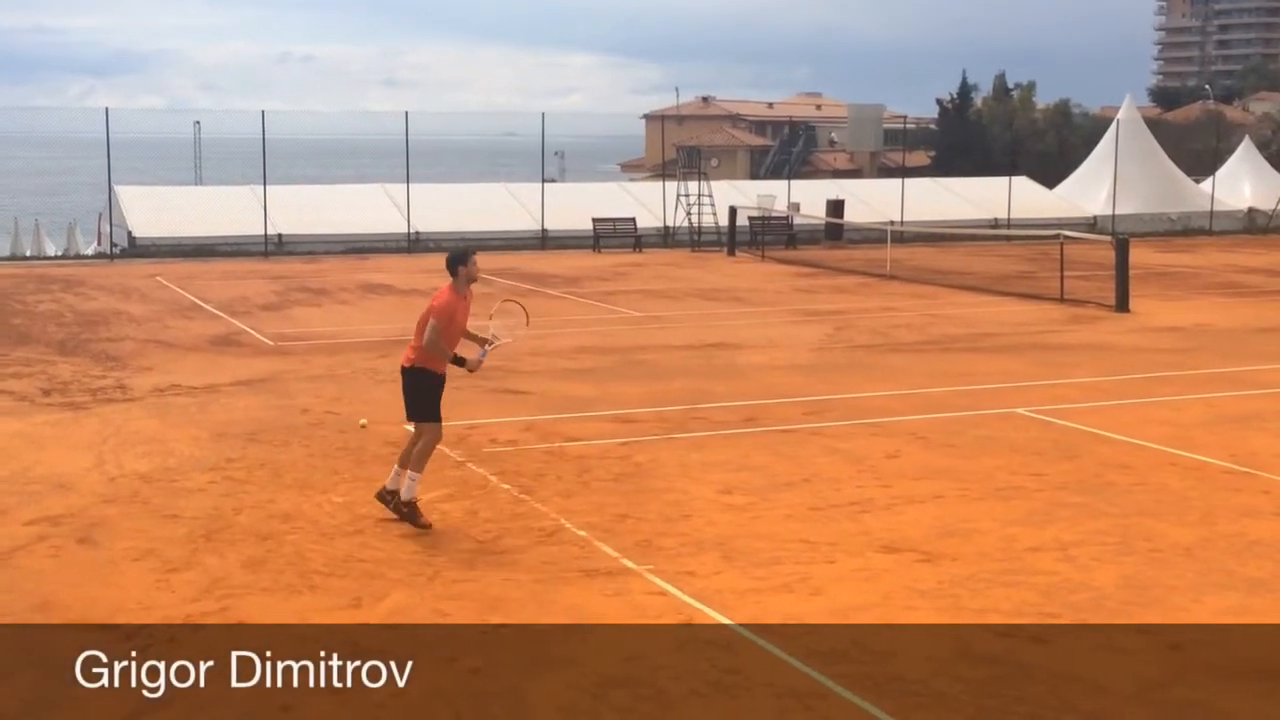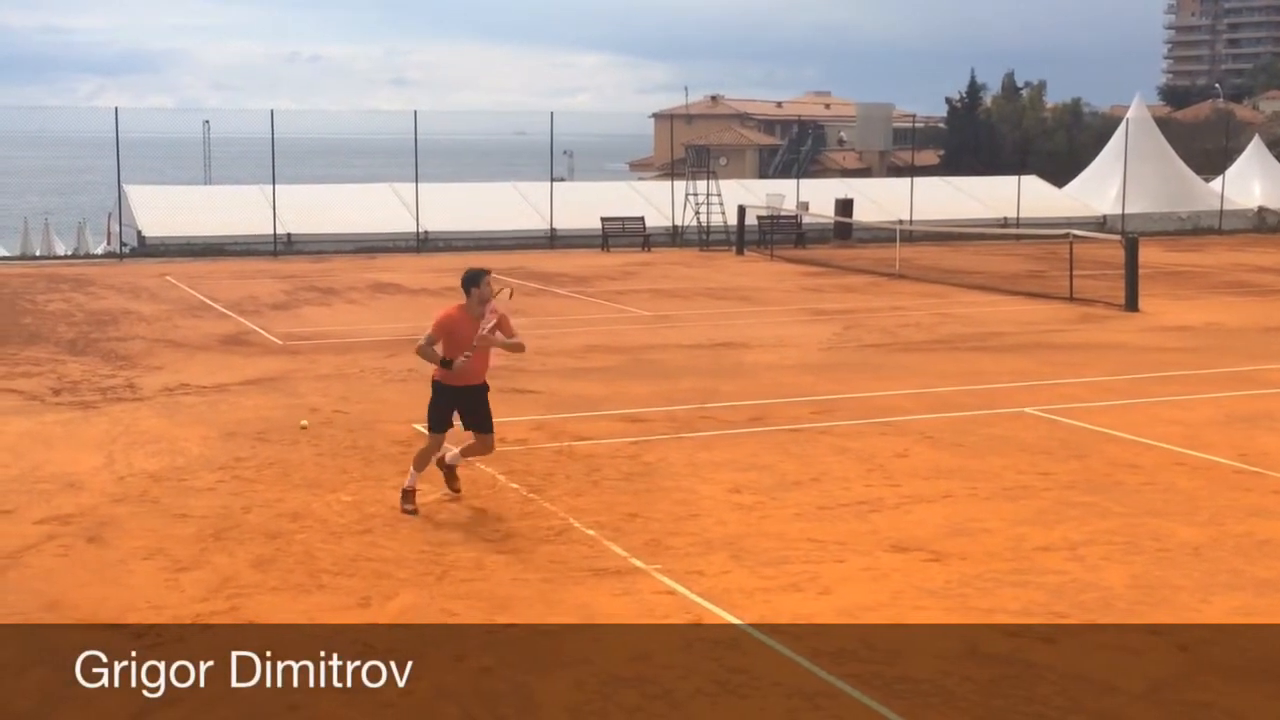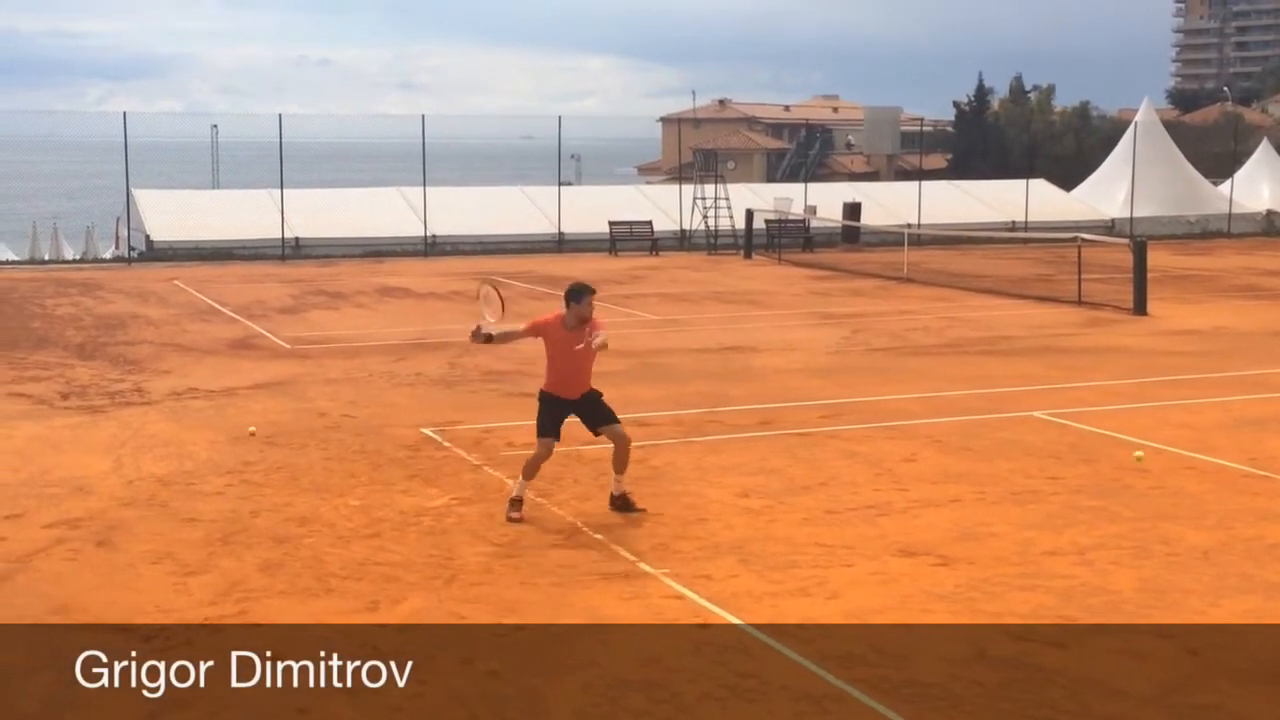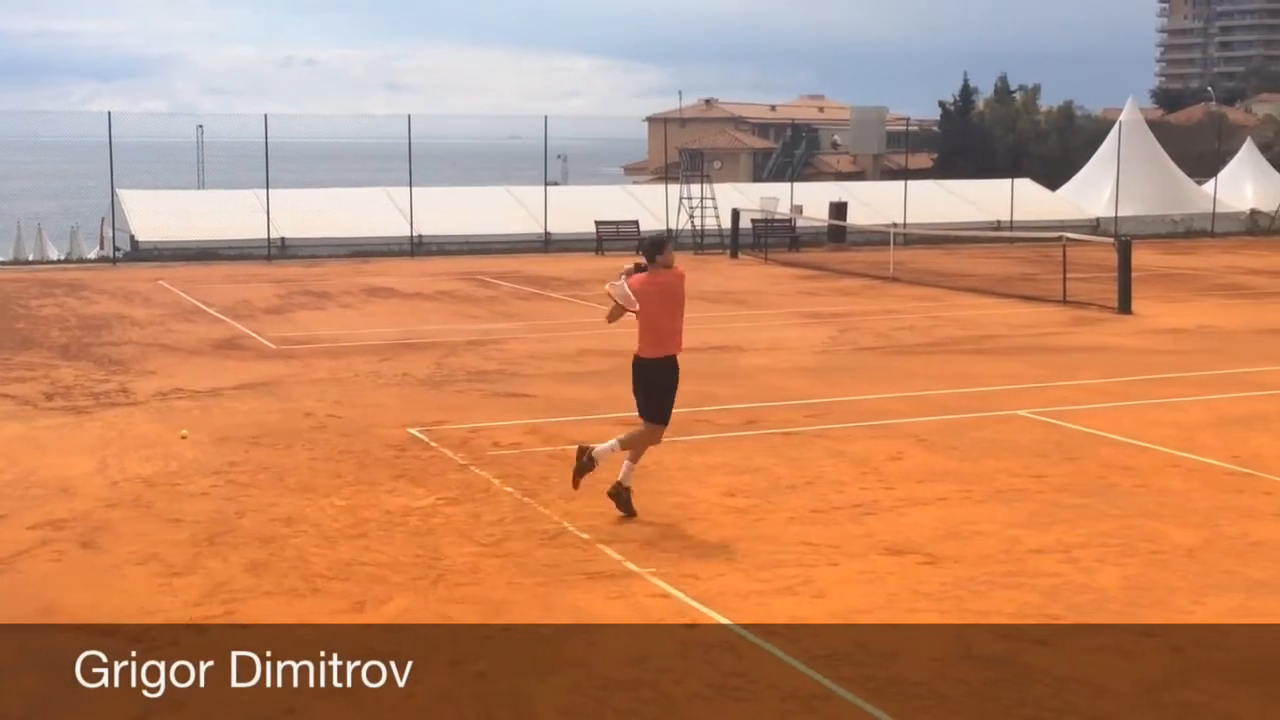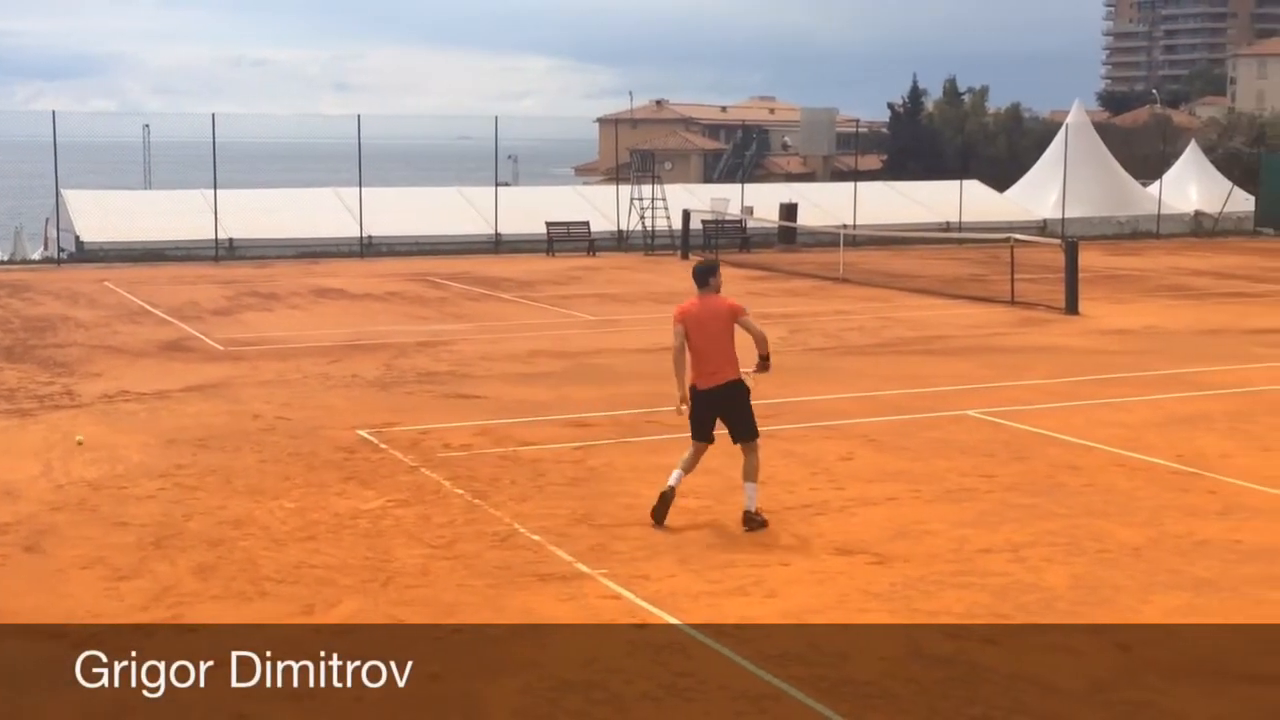
dt=0.5s
person 1, frame 1
left shoulder: (465, 294)
right shoulder: (446, 300)
right elbow: (429, 342)
left wrist: (477, 339)
right wrist: (463, 361)
left hip: (434, 370)
right hip: (419, 369)
left knee: (423, 435)
right knee: (430, 434)
left ankle: (390, 490)
right ankle: (406, 500)
person 1, frame 2
left shoulder: (496, 316)
right shoulder: (450, 317)
left elbow: (520, 346)
right elbow: (422, 348)
left wrist: (497, 341)
right wrist: (449, 364)
left hip: (475, 386)
right hip: (446, 384)
left knee: (486, 445)
right knee: (434, 442)
left ankle: (449, 461)
right ankle: (409, 488)
person 1, frame 3
left shoulder: (593, 325)
right shoulder: (546, 325)
left elbow: (602, 341)
right elbow: (510, 335)
left wrist: (592, 346)
right wrist: (486, 337)
left hip: (584, 395)
right hip: (553, 396)
left knee: (622, 440)
right knee: (543, 450)
left ankle: (619, 494)
right ankle: (516, 497)
person 1, frame 4
left shoulder: (634, 283)
right shoulder: (675, 276)
left elbow: (611, 318)
right wrist: (638, 269)
left hip: (643, 361)
right hip: (663, 364)
left knee: (651, 428)
right knee: (653, 430)
left ankle: (623, 485)
right ankle: (592, 455)
person 1, frame 5
left shoulder: (684, 310)
right shoulder: (729, 306)
left elbow: (677, 347)
right elbow: (757, 335)
left wrist: (681, 389)
right wrist: (764, 358)
left hip: (701, 389)
right hip: (730, 387)
left knee: (697, 448)
right knee: (750, 447)
left ankle: (670, 489)
right ankle: (750, 512)
